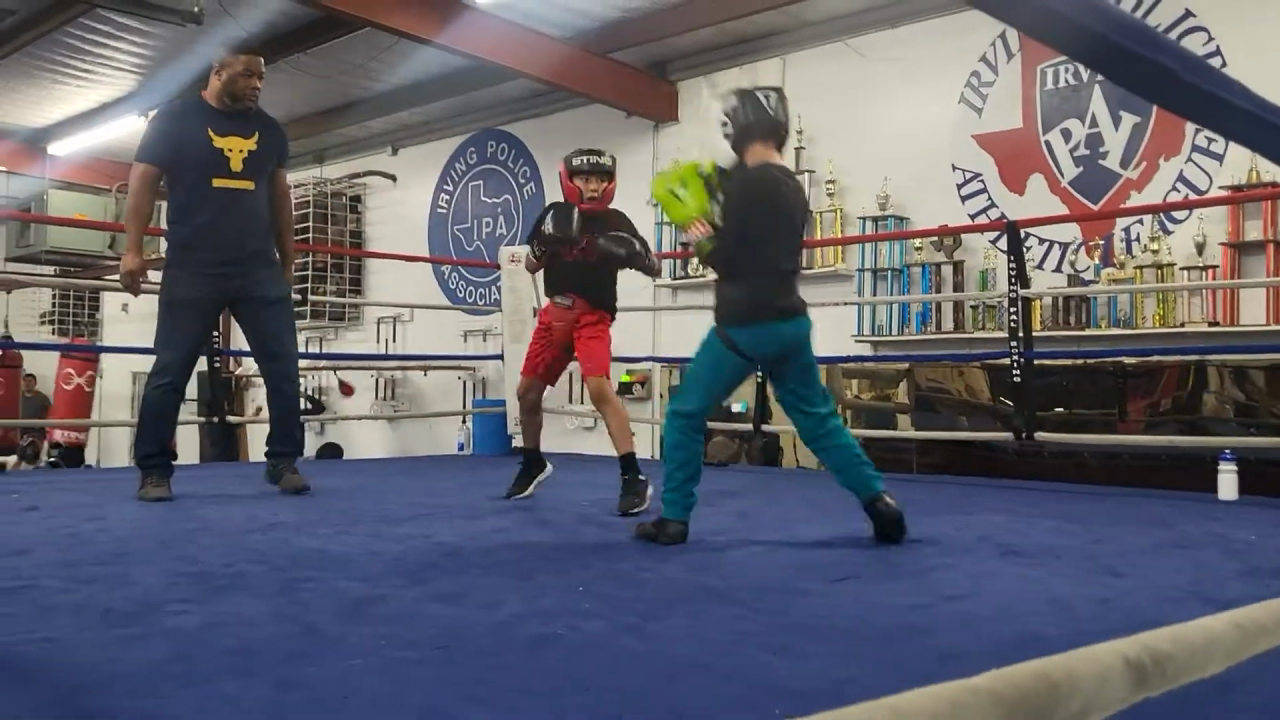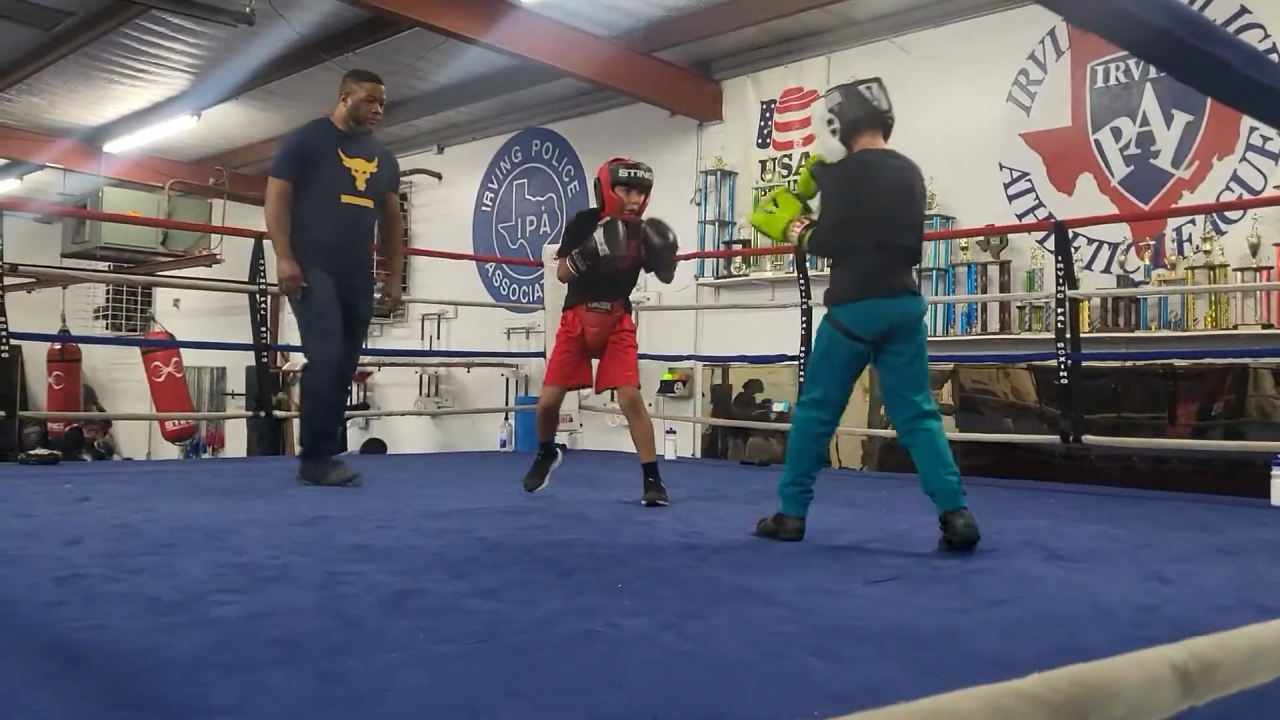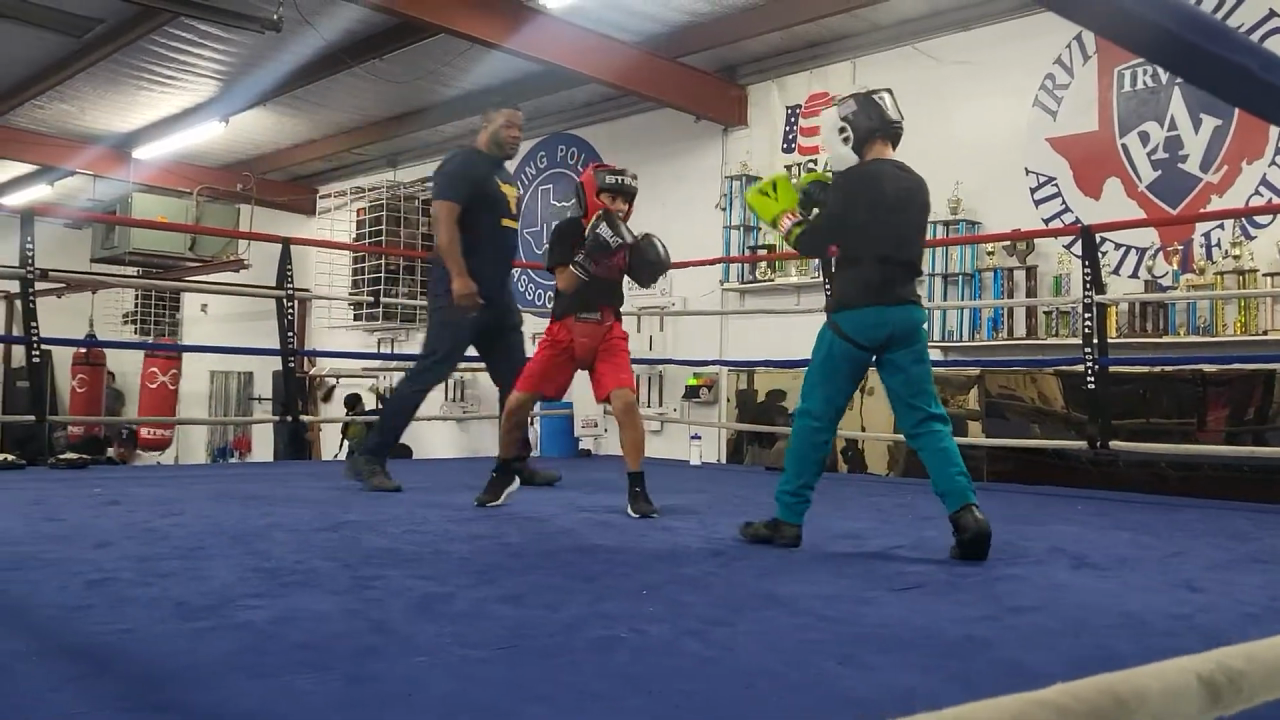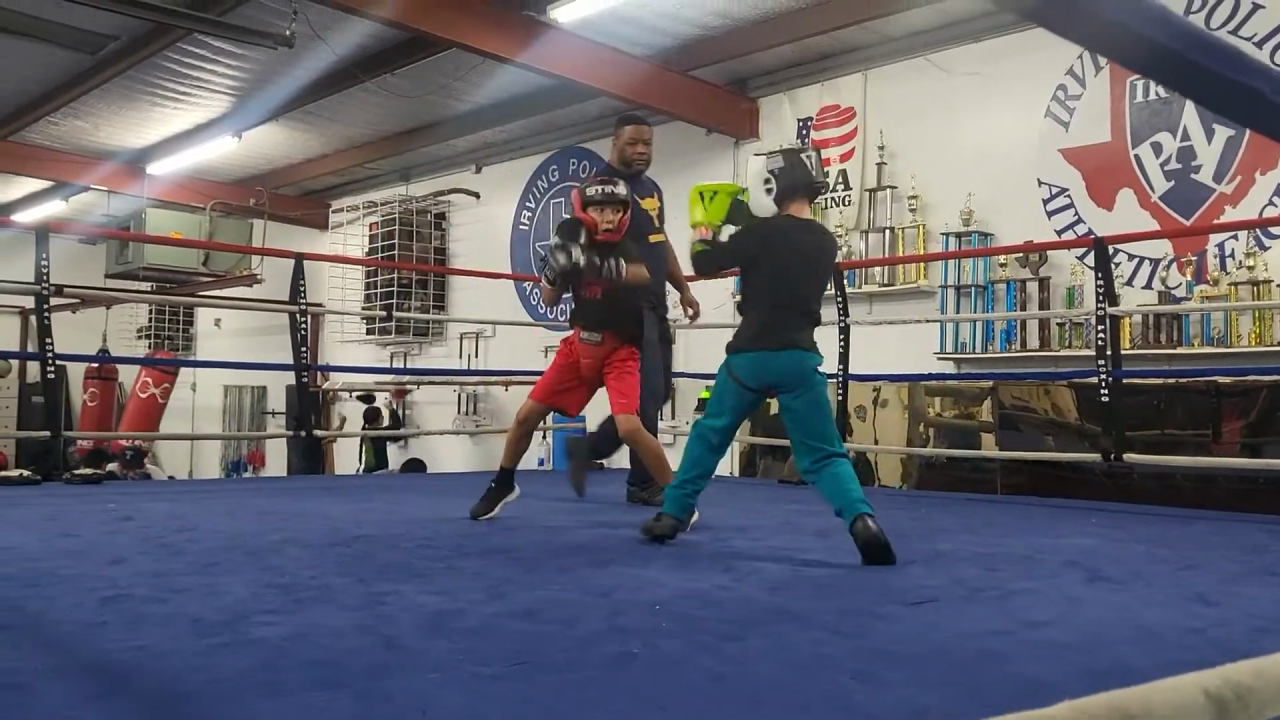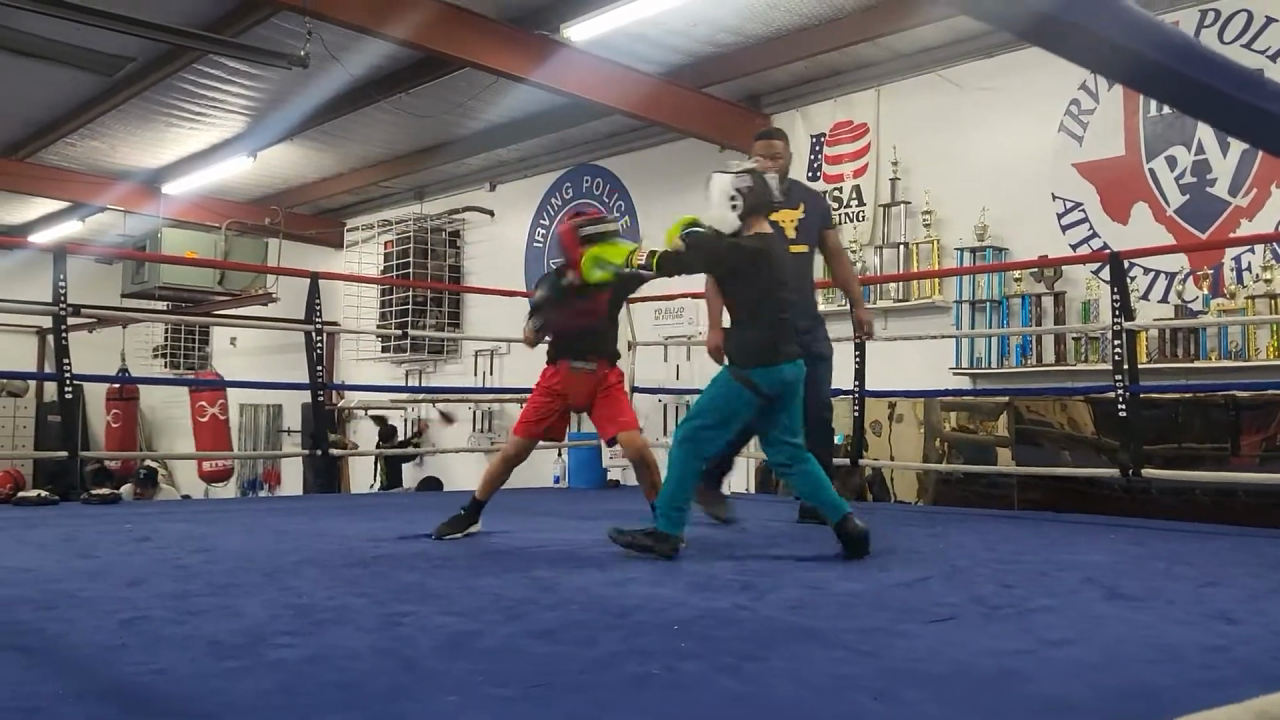
dt=0.7s
person 1, frame 1
left shoulder: (746, 183)
right shoulder: (793, 190)
left elbow: (724, 255)
left wrist: (694, 223)
right wrist: (727, 192)
left hip: (741, 326)
right hip: (789, 323)
left knee: (685, 416)
right knee: (819, 419)
left ankle: (673, 517)
right ankle: (877, 501)
person 1, frame 2
left shoulder: (848, 171)
right shoulder: (910, 173)
left elbow: (828, 241)
left wrist: (791, 221)
left hip: (855, 307)
right hip: (905, 304)
left knee: (816, 408)
right knee: (917, 414)
left ankle: (791, 512)
right ankle: (957, 515)
person 1, frame 3
left shoulder: (856, 180)
right shoulder: (916, 185)
left elbow: (816, 243)
left wrist: (784, 215)
right wrist: (826, 199)
left hip: (855, 313)
right hip: (905, 313)
left knee: (815, 416)
right knee: (925, 420)
left ankle: (787, 518)
right ankle: (966, 512)
person 1, frame 4
left shoulder: (761, 230)
right shoulder: (825, 242)
left elbow: (705, 264)
left wrist: (706, 226)
left hip: (750, 354)
right hip: (798, 357)
left knee: (709, 433)
right knee: (824, 455)
left ankle: (671, 514)
right ankle: (863, 521)
person 1, frame 5
left shoulder: (742, 251)
right shoulder: (769, 246)
left elbow: (673, 264)
left wrist: (633, 257)
right wrist: (691, 239)
left hip: (756, 367)
right hip: (787, 366)
left knee: (693, 440)
right knee: (789, 452)
left ankle: (666, 531)
right ankle: (846, 523)
person 2, frame 1
left shoulder: (269, 130)
right shoulder: (173, 120)
left elbow: (279, 199)
right elbow: (142, 184)
left wrist: (286, 262)
right wrist: (132, 249)
left hip: (259, 268)
right hip: (191, 270)
left knee: (282, 363)
right knee: (171, 369)
left ankle: (284, 460)
right ankle: (154, 470)
person 2, frame 2
left shoulder: (382, 157)
right shoulder: (306, 141)
left elbow: (392, 221)
right elbow: (276, 199)
left wrist: (394, 276)
right wrist: (284, 258)
left hip: (358, 276)
right hip: (313, 270)
left knee: (341, 369)
right knee: (326, 360)
left ankle: (316, 456)
right ankle: (317, 458)
person 2, frame 3
left shoulder: (506, 177)
right shoulder: (460, 166)
right elbow: (444, 223)
right wrist: (459, 278)
left hip: (497, 293)
right hip: (461, 293)
left knee: (514, 380)
right knee: (429, 373)
left ankle: (516, 463)
right ankle: (370, 457)
person 2, frame 4
left shoulder: (652, 188)
left wrist: (684, 291)
left hip: (656, 305)
left knee: (657, 392)
right knee: (647, 395)
left ankle: (585, 451)
right ankle: (643, 483)
person 2, frame 5
left shoulder: (812, 200)
left elbow: (837, 257)
left wrist: (858, 305)
right wrist: (715, 327)
left hip: (808, 325)
left knee: (819, 413)
left ankle: (815, 501)
right ankle: (711, 483)
person 3, frame 1
left shoulder: (616, 222)
right shoulder: (556, 213)
left elbow: (653, 269)
right elbow: (531, 266)
left wrist: (633, 254)
right wrist: (546, 242)
left hip: (594, 318)
right hip: (555, 314)
left knee: (598, 388)
right knee: (527, 392)
left ankle: (634, 477)
right ankle: (533, 464)
person 3, frame 2
left shoulder: (642, 229)
right shoulder: (585, 222)
left elbow: (667, 276)
right elbow: (562, 273)
left wrist: (665, 253)
right wrist: (590, 251)
left hip: (618, 321)
right hip: (577, 318)
left knee: (631, 399)
right knee: (548, 399)
left ankle: (652, 480)
right ankle: (546, 455)
person 3, frame 3
left shoulder: (623, 235)
right shoulder: (567, 230)
left elbow: (641, 277)
right elbow: (565, 283)
left wrist: (649, 265)
right wrist: (593, 250)
left hip: (608, 330)
right hip: (565, 329)
left knee: (626, 403)
right knee: (516, 405)
left ankle: (637, 490)
right ankle: (502, 475)
person 3, frame 4
left shoulder: (623, 251)
right shoulder: (572, 244)
left elbow: (641, 277)
right elbow: (550, 298)
left wrist: (607, 268)
right wrist: (555, 272)
left hip: (618, 350)
right hip: (578, 345)
left knee: (629, 427)
right knee: (526, 416)
right ankle: (502, 486)
person 3, frame 5
left shoulder: (612, 275)
right shoulder: (553, 284)
right elbow: (532, 339)
right wrist: (542, 316)
left hip: (603, 378)
right hip: (560, 376)
left knee: (636, 447)
right knee: (514, 451)
right ankle: (470, 514)
